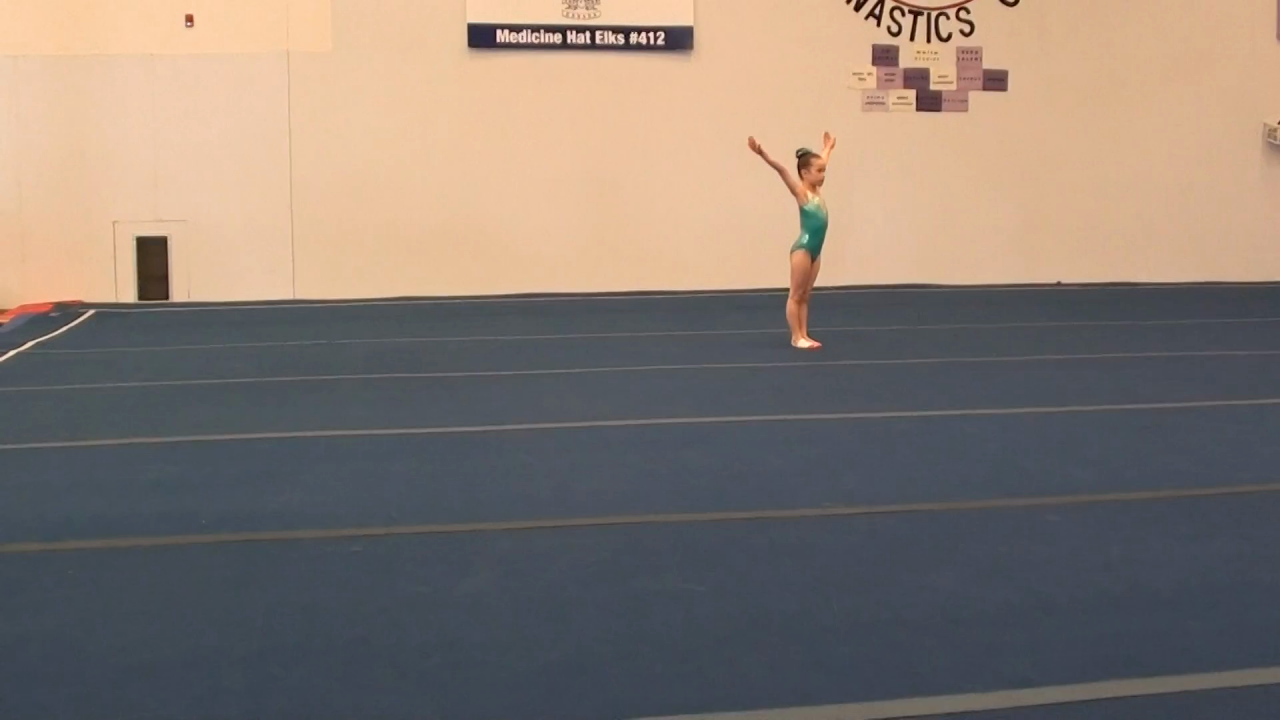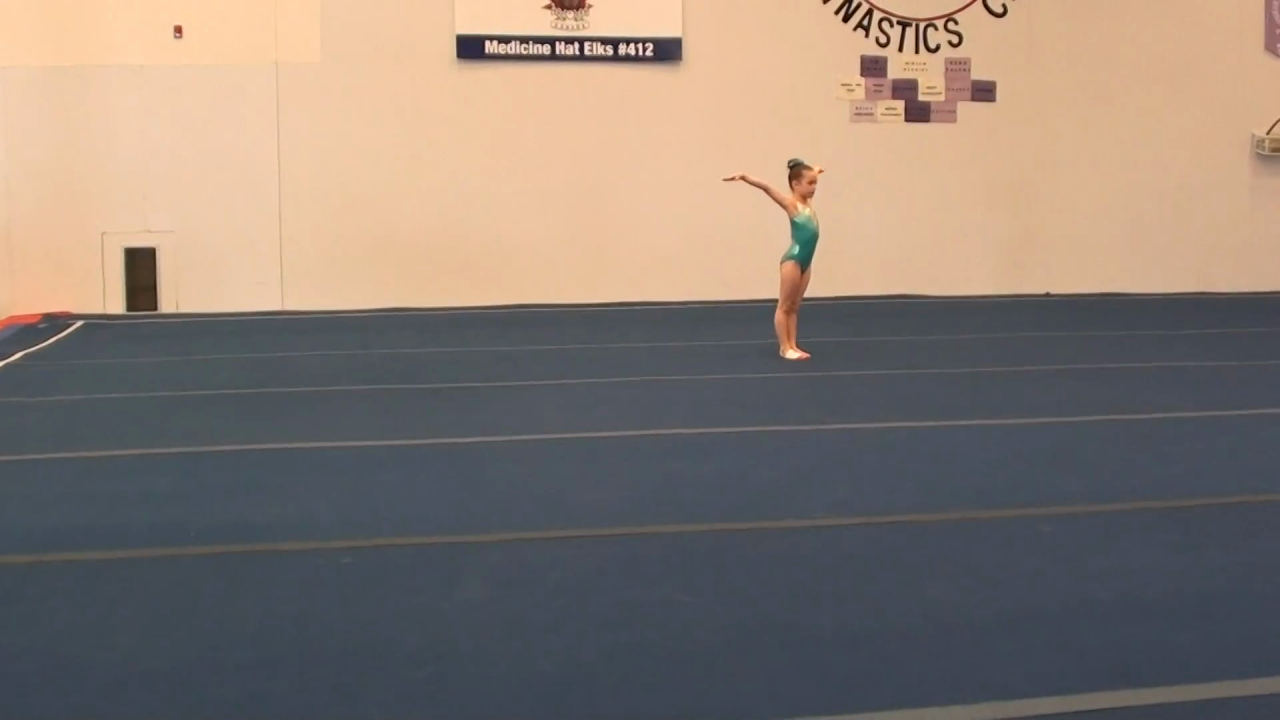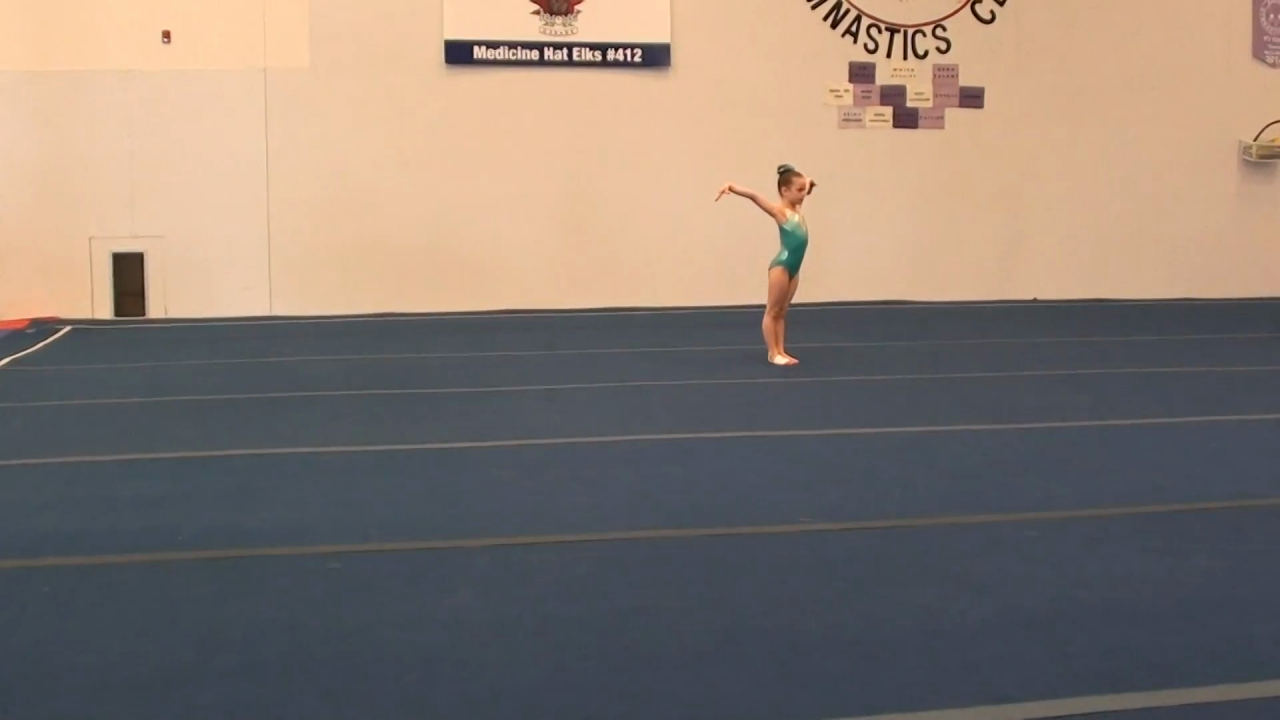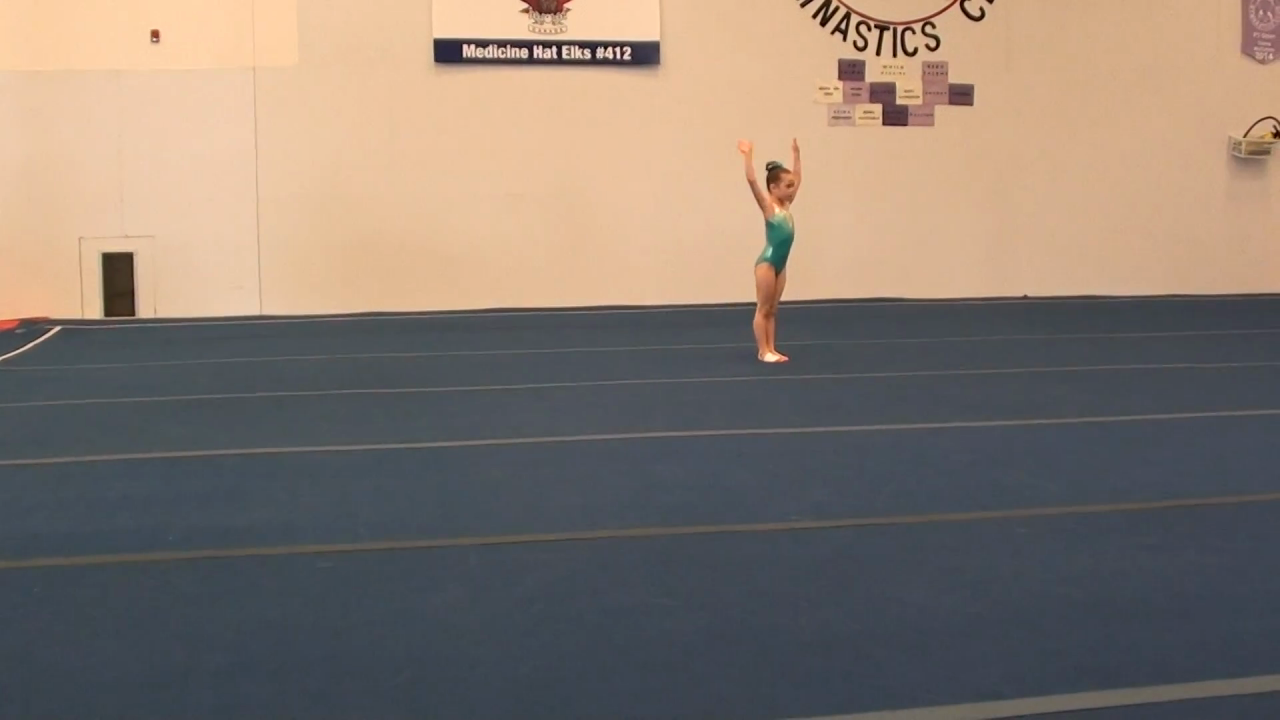
dt=0.3s
person 1, frame 1
left shoulder: (817, 191)
right shoulder: (801, 192)
left elbow: (821, 163)
right elbow: (781, 170)
left wrist: (828, 148)
left hip: (815, 250)
right hip: (802, 249)
left knee: (805, 296)
right knee: (796, 296)
left ankle: (804, 335)
right ankle: (796, 337)
person 1, frame 2
left shoulder: (807, 202)
right shoulder: (790, 204)
left elbow: (809, 179)
right elbow: (766, 188)
left hip: (805, 262)
right hip: (793, 260)
left knee: (794, 307)
right knee: (784, 306)
left ankle: (792, 345)
right ankle: (784, 347)
person 1, frame 3
left shoulder: (796, 210)
right shoulder: (779, 211)
left elbow: (802, 189)
right elbow: (754, 197)
left hip: (794, 268)
right hip: (781, 266)
left knee: (781, 313)
right knee: (772, 312)
left ankle: (781, 351)
right ankle: (773, 353)
person 1, frame 4
left shoulder: (785, 205)
right shoulder: (767, 206)
left elbow: (796, 180)
right elbow: (752, 180)
left hip: (780, 263)
right hip: (767, 262)
left knee: (772, 309)
right knee: (763, 309)
left ankle: (770, 348)
right ankle: (763, 350)
